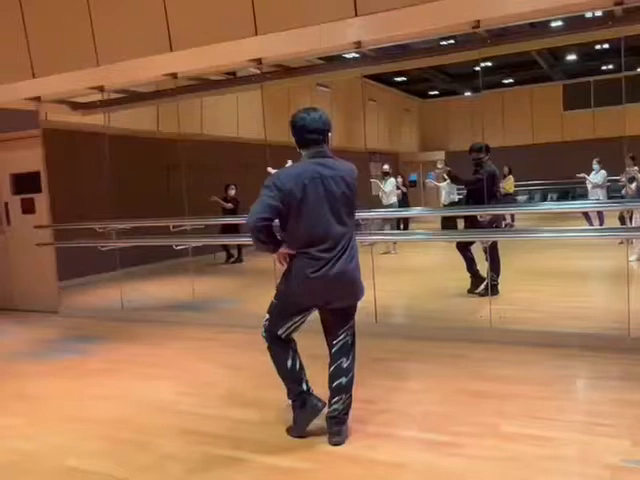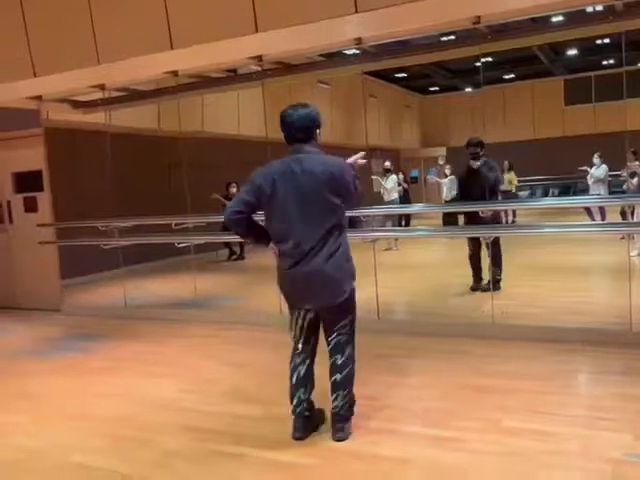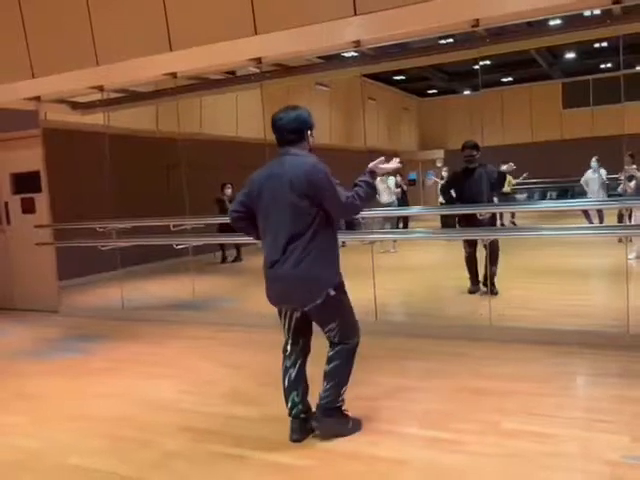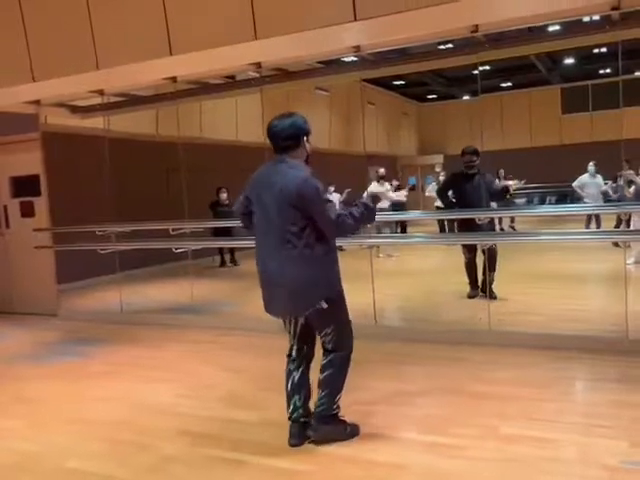
dt=0.3s
person 1, frame 1
left shoulder: (285, 179)
right shoulder: (349, 172)
left elbow: (256, 223)
left wrist: (276, 246)
left hip: (303, 278)
right hip: (344, 278)
left knee: (275, 334)
right knee: (342, 349)
left ankle: (304, 401)
right ankle: (337, 423)
person 1, frame 2
left shoulder: (265, 175)
right shoulder: (335, 168)
left elbow: (234, 216)
right elbow: (349, 201)
left wrist: (268, 238)
right wrist: (352, 170)
left hip: (295, 276)
right hip: (335, 275)
left knee: (301, 346)
right knee: (342, 346)
left ankle: (303, 416)
right ankle: (342, 420)
person 1, frame 3
left shoulder: (260, 177)
right shoulder: (311, 168)
left elbow: (238, 215)
right elbow: (346, 208)
right wrist: (371, 176)
left hip: (279, 279)
right hip: (317, 276)
left knee: (294, 348)
right knee: (344, 340)
left ankle: (299, 419)
right ankle: (329, 414)
person 1, frame 4
left shoulder: (258, 180)
right shoulder: (302, 179)
left elbow: (247, 218)
right elbow: (335, 226)
right wrist: (372, 201)
left hip: (277, 284)
right hip: (313, 283)
left knee: (299, 349)
right knee: (338, 347)
left ankle: (298, 423)
right ankle: (325, 422)
person 2, frame 1
left shoulder: (489, 171)
right shoulder: (479, 170)
left elbow: (469, 183)
left wrist: (450, 174)
left hip: (488, 218)
right hip: (476, 218)
left knee: (490, 251)
right knee: (462, 245)
left ankle: (492, 285)
right ankle: (477, 277)
person 2, frame 2
left shoulder: (490, 166)
right shoulder: (468, 170)
left elbow: (491, 184)
right elbow: (462, 189)
left wrist: (479, 168)
right wrist: (464, 203)
left hip: (489, 214)
right hip: (472, 215)
left knee: (493, 247)
right knee: (473, 249)
left ankle: (495, 280)
right ankle: (477, 280)
person 2, frame 3
left shoulder: (488, 170)
right shoulder: (458, 175)
left elbow: (496, 189)
right elbow: (444, 190)
right wrist: (454, 203)
left hip: (486, 216)
right hip: (467, 218)
left knee: (492, 248)
right knee: (469, 251)
left ankle: (489, 281)
right ankle: (474, 282)
person 2, frame 4
left shoulder: (486, 178)
right shoulder: (455, 178)
left elbow: (495, 196)
right elbow: (441, 192)
left wrist: (506, 188)
right wrist: (452, 206)
left hip: (485, 222)
right hip: (466, 223)
left knee: (491, 253)
right knee: (469, 256)
left ankle: (487, 286)
right ankle: (474, 286)
